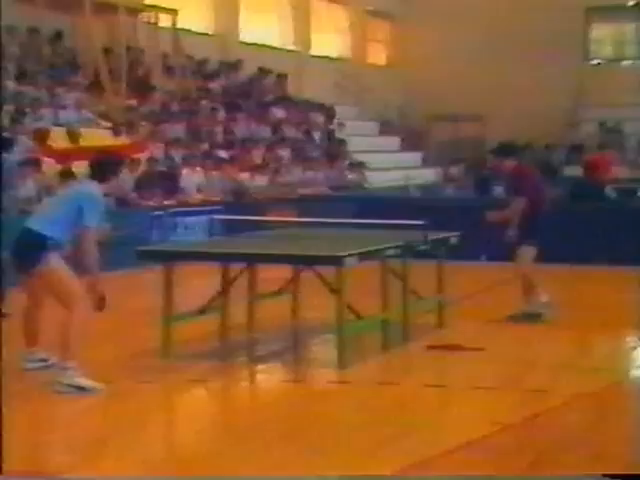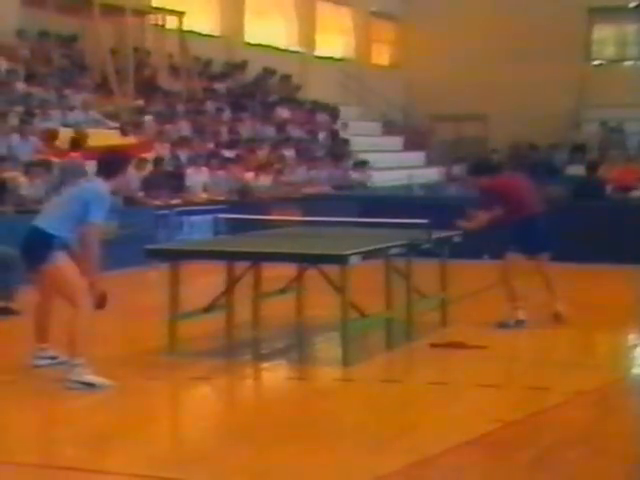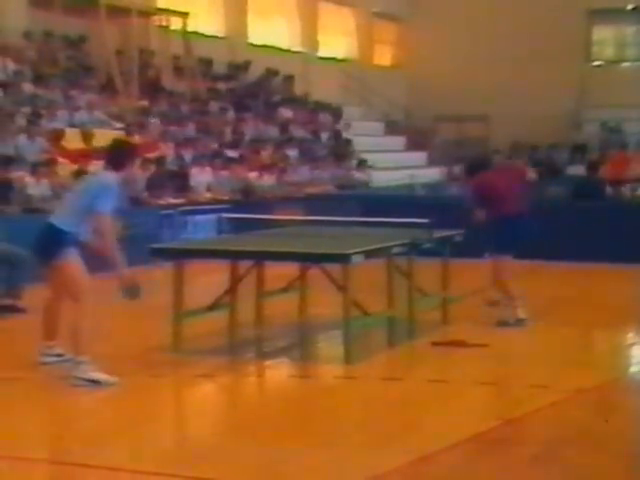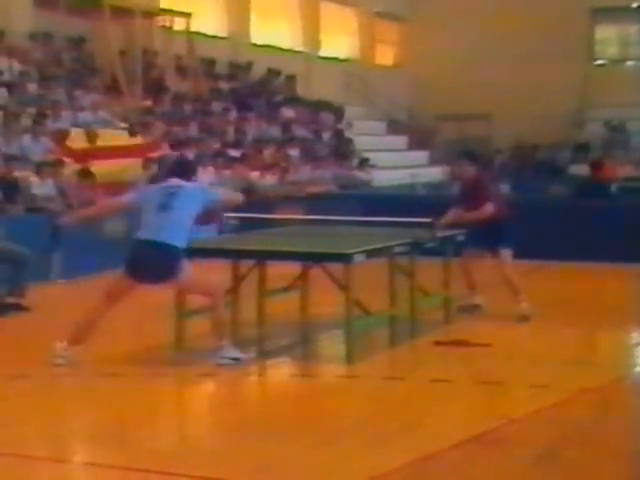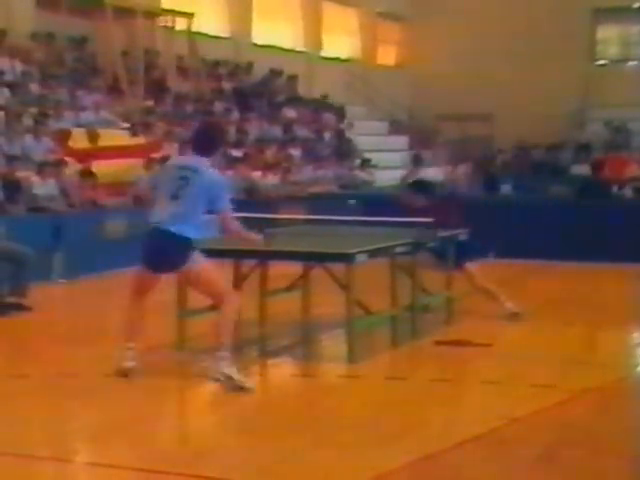
dt=0.7s
person 1, frame 1
left shoulder: (78, 189)
right shoulder: (94, 197)
right elbow: (88, 245)
right wrist: (95, 281)
left hip: (24, 242)
right hip: (39, 248)
left knee: (36, 301)
right knee: (78, 303)
left ankle: (32, 355)
right ankle: (67, 374)
person 1, frame 2
left shoulder: (86, 186)
right shoulder: (101, 194)
right elbow: (92, 240)
left wrist: (79, 260)
right wrist: (95, 279)
left hip: (35, 240)
right hip: (46, 245)
left knee: (48, 295)
right knee: (83, 301)
left ankle: (42, 352)
right ankle: (77, 371)
person 1, frame 3
left shoulder: (96, 180)
right shoulder: (108, 186)
right elbow: (104, 232)
left wrist: (96, 247)
right wrist: (120, 266)
left hip: (49, 236)
right hip: (59, 242)
left knee: (59, 294)
right knee: (83, 301)
left ankle: (50, 348)
right ankle: (82, 367)
person 1, frame 4
left shoulder: (151, 191)
right shoulder: (198, 191)
left elbow: (111, 205)
right elbow: (237, 199)
left wrist: (76, 216)
left hip: (139, 254)
right hip: (167, 259)
left knee: (106, 302)
right knee: (216, 293)
left ankle: (66, 350)
right ankle: (224, 349)
person 1, frame 5
left shoulder: (169, 166)
right shoulder: (214, 178)
left elbow: (148, 194)
right elbow: (229, 225)
right wrist: (253, 238)
left hip: (154, 242)
right hip: (178, 247)
left knee: (137, 298)
right knee: (229, 299)
left ankle: (129, 355)
right ankle: (223, 364)
person 2, frame 1
left shoulder: (525, 174)
right shoulder: (514, 176)
left elbow: (520, 206)
left wrist: (498, 216)
right wrist: (514, 227)
left hip: (533, 224)
right hip: (525, 225)
left knee: (523, 265)
right knee: (523, 267)
left ankle: (541, 299)
right ankle: (532, 305)
person 2, frame 2
left shoulder: (494, 187)
right shoulder: (515, 180)
left elbow: (485, 219)
left wrist: (468, 225)
right wrist: (481, 215)
left hip: (525, 226)
right hip: (538, 222)
left knee: (506, 273)
right knee: (544, 270)
left ankle: (519, 316)
right ankle: (557, 309)
person 2, frame 3
left shoulder: (479, 183)
right shoulder: (508, 168)
left elbow: (481, 216)
right elbow: (529, 177)
left wrist: (479, 215)
left hip: (505, 222)
right hip: (517, 218)
left knee: (500, 271)
right knee: (500, 264)
left ankle: (519, 313)
right ankle: (501, 297)
person 2, frame 4
left shoulder: (483, 183)
right shoulder: (466, 186)
left elbow: (488, 210)
right elbow: (458, 209)
left wrist: (466, 216)
right wrist: (441, 222)
left hip: (498, 226)
right hip: (480, 227)
left knee: (506, 268)
right knee: (466, 262)
left ankle: (523, 305)
right ankle: (475, 300)
person 2, frame 5
left shoulder: (441, 205)
right shoulder: (414, 208)
left hip: (458, 247)
right hip: (439, 249)
left knee: (477, 282)
left ankle: (507, 303)
